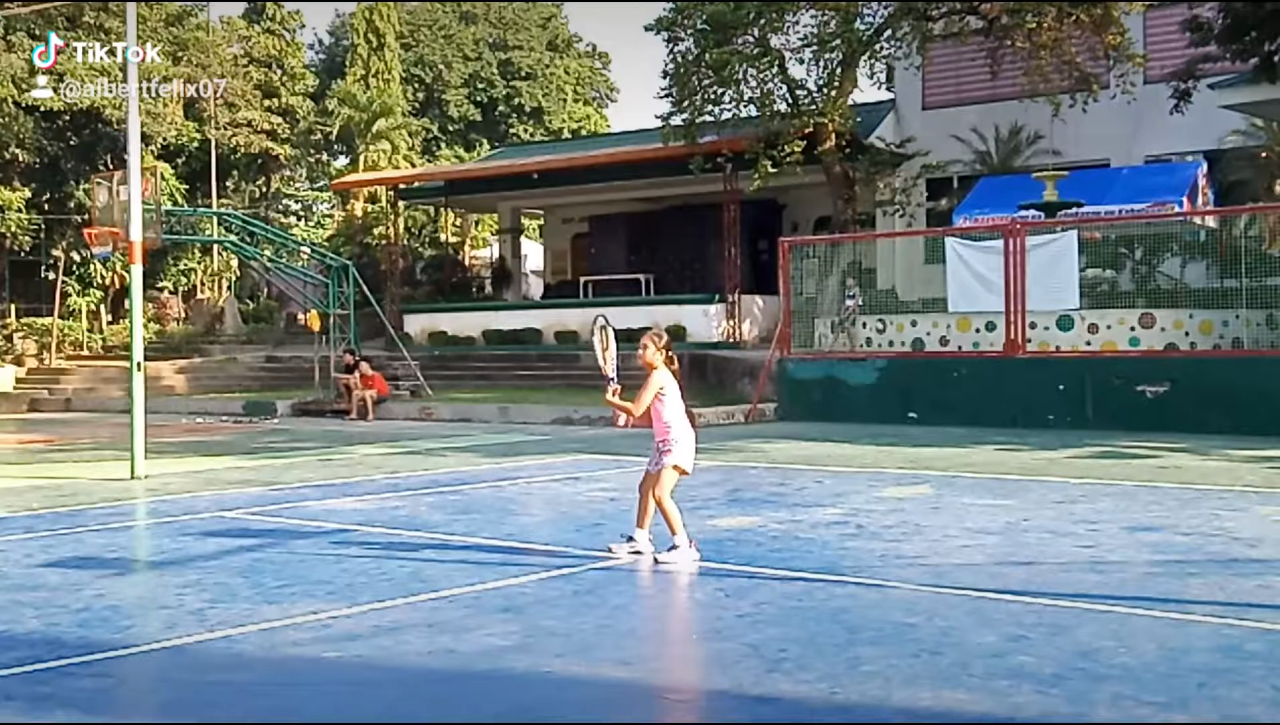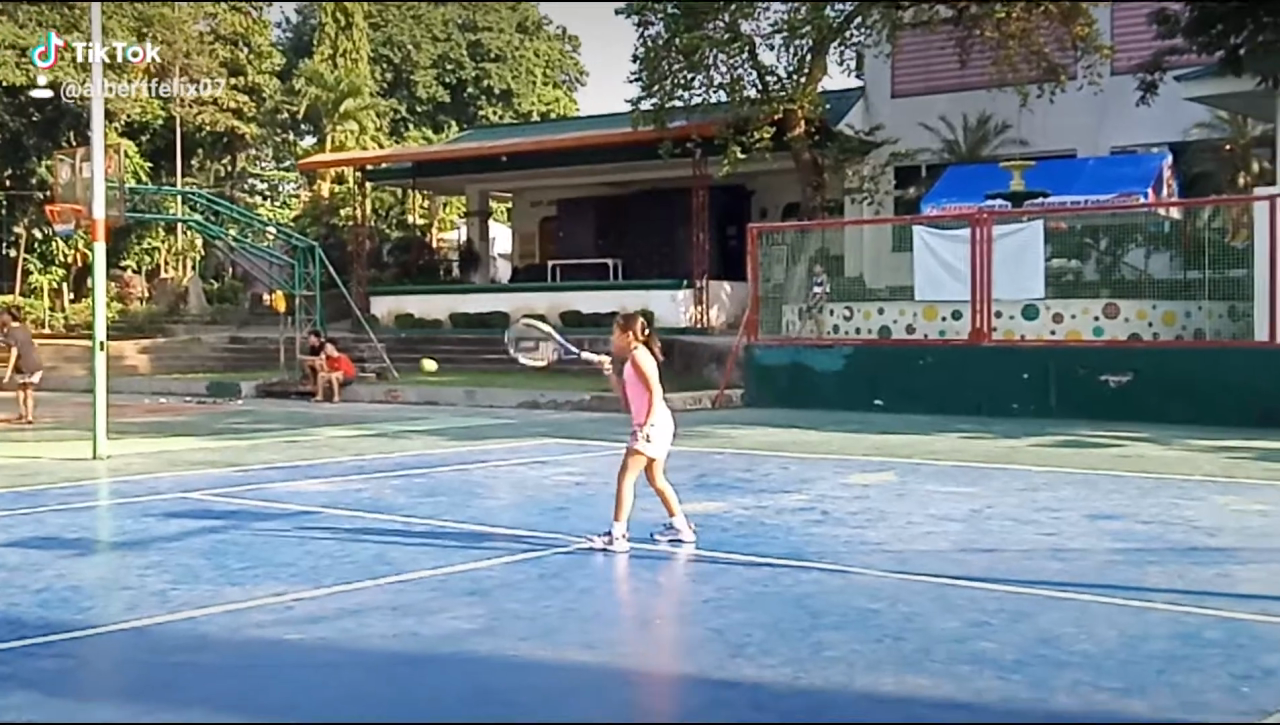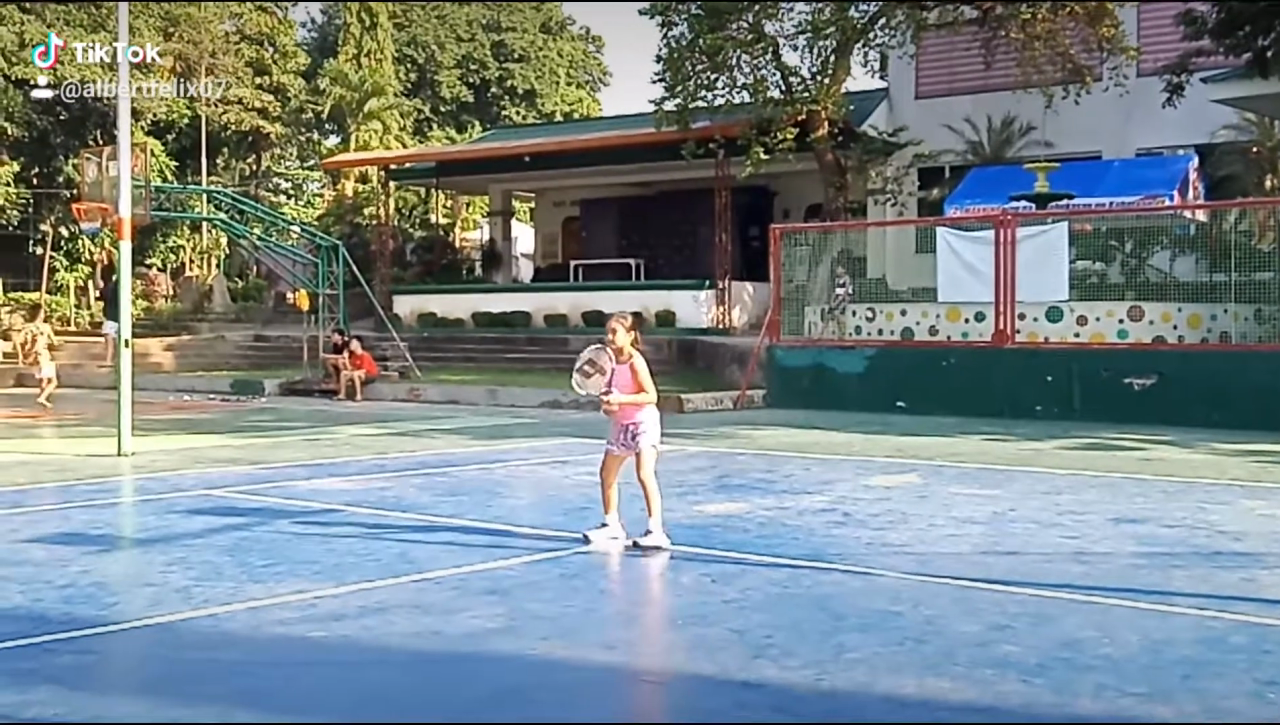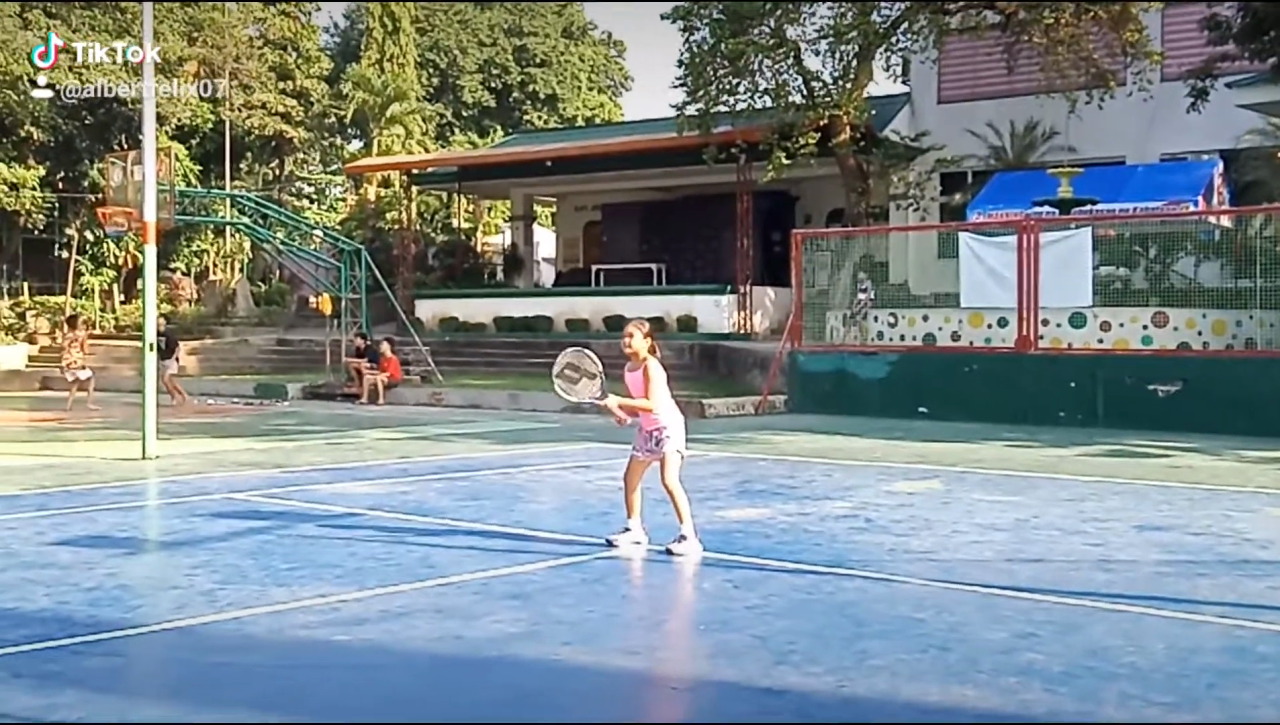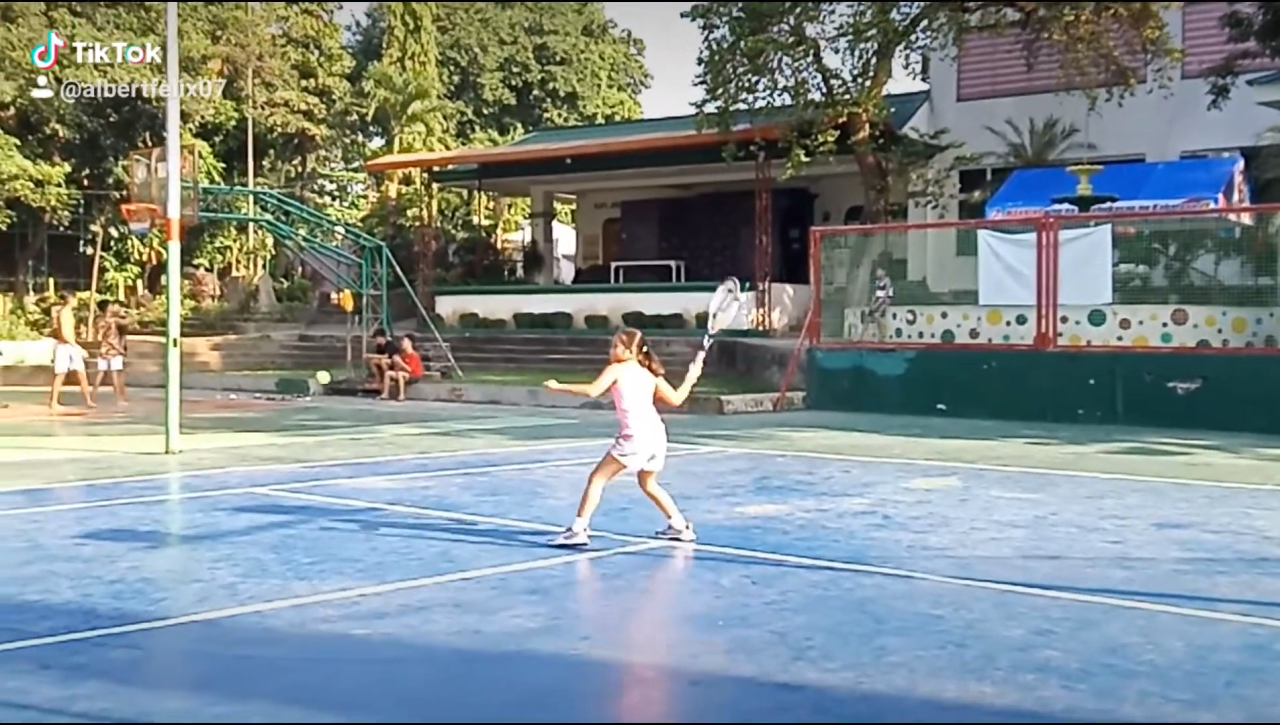
dt=1s
person 1, frame 1
left shoulder: (658, 377)
right shoulder: (657, 377)
left elbow: (636, 410)
right elbow: (650, 418)
left wrist: (611, 401)
right wrist: (628, 419)
left hip: (677, 442)
right hip: (665, 442)
left knee: (660, 493)
right knee: (646, 489)
left ankle: (684, 547)
right ankle: (638, 538)
person 1, frame 2
left shoulder: (640, 356)
right shoulder: (630, 359)
left elbow: (655, 392)
right elbow: (623, 394)
left wrist: (647, 424)
right wrist: (610, 373)
left hip: (654, 425)
right hip: (649, 426)
left knee: (625, 477)
right knee: (656, 478)
left ankle: (617, 535)
right ankle: (681, 527)
person 1, frame 3
left shoulder: (635, 362)
left elbow: (651, 396)
right elbow: (607, 392)
left wrist: (621, 399)
right wrist: (607, 406)
left hip: (644, 423)
right hip: (622, 424)
left knee: (645, 475)
right knee: (607, 473)
left ankle: (656, 529)
right ankle: (612, 524)
person 1, frame 4
left shoulder: (651, 366)
right shoulder: (629, 368)
left elbow: (651, 404)
left wrist: (618, 401)
right wrist: (623, 412)
left hip: (668, 427)
right hip: (647, 430)
left knee: (670, 480)
right knee: (631, 478)
left ankle: (689, 536)
right ankle: (635, 529)
person 1, frame 5
left shoulder: (616, 369)
right shoulder: (649, 375)
left elbow: (593, 390)
right elbow: (676, 399)
left wrist: (560, 387)
right wrist: (692, 376)
left hip: (635, 437)
right hip: (656, 434)
left knee: (597, 478)
right knee: (648, 484)
left ankle: (579, 529)
right ankle: (679, 525)
